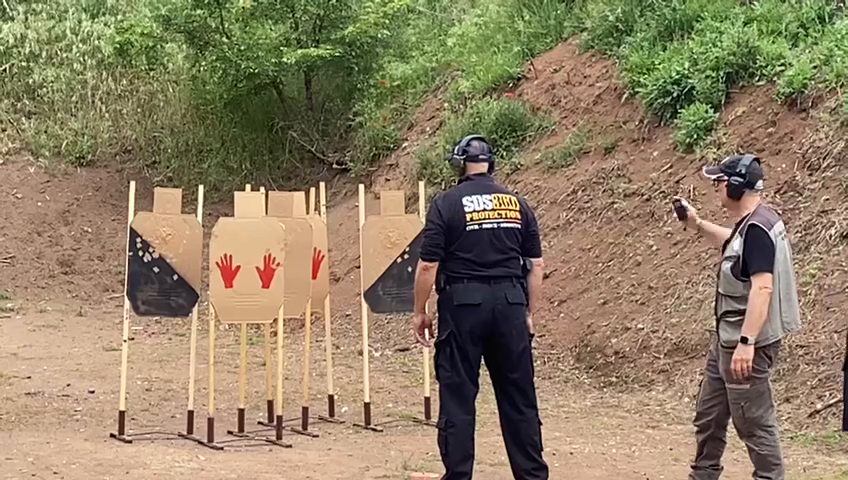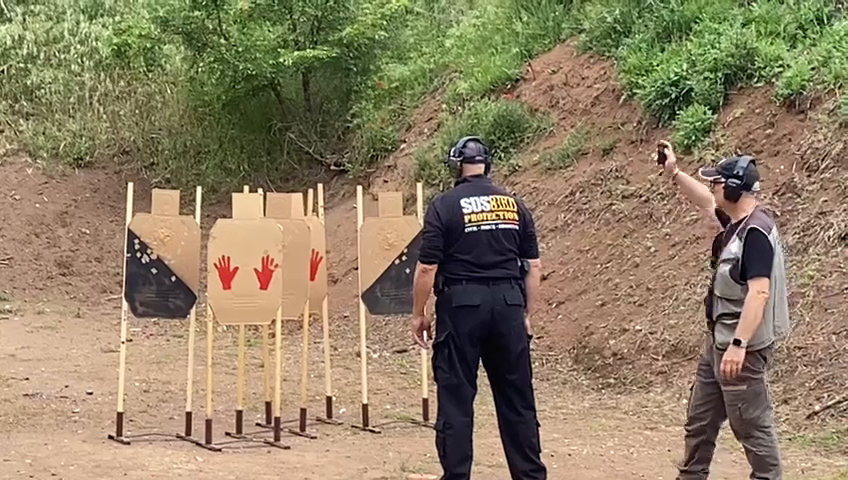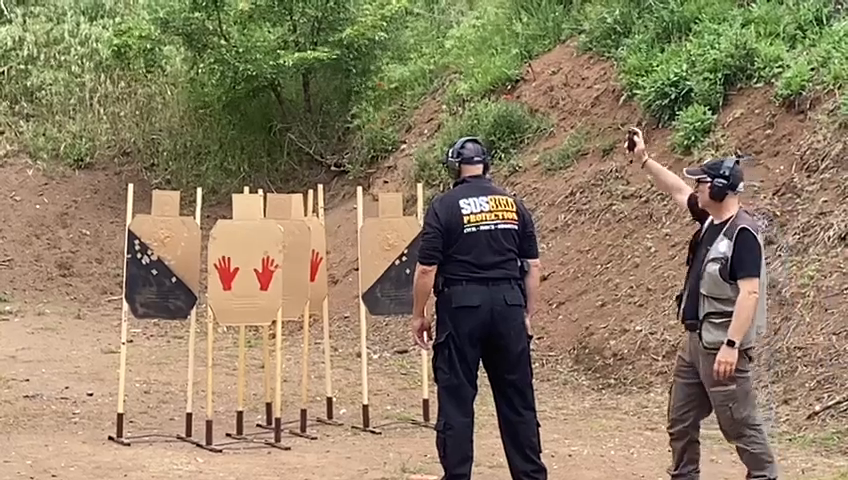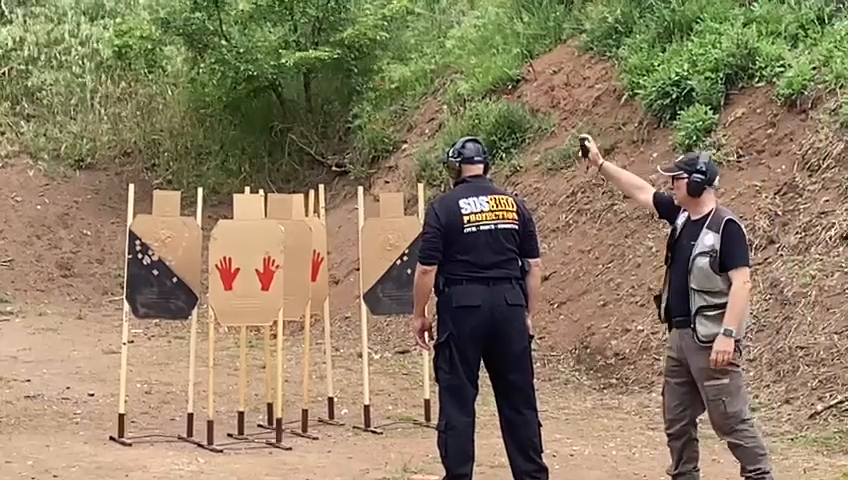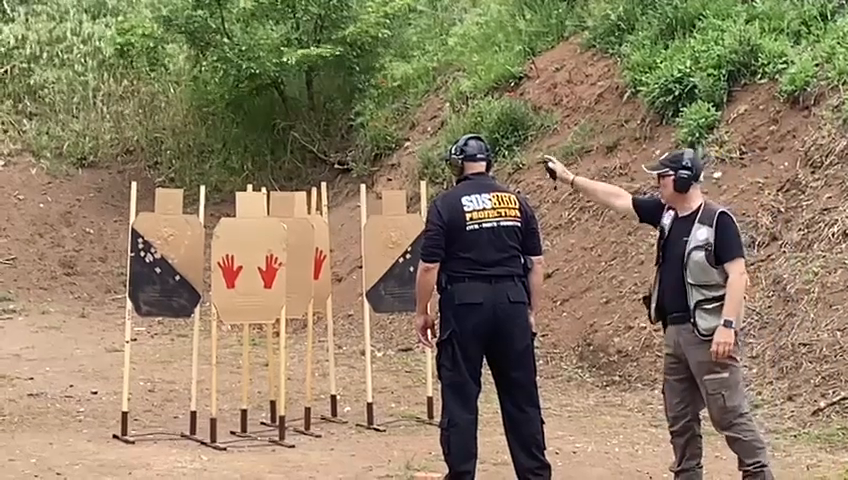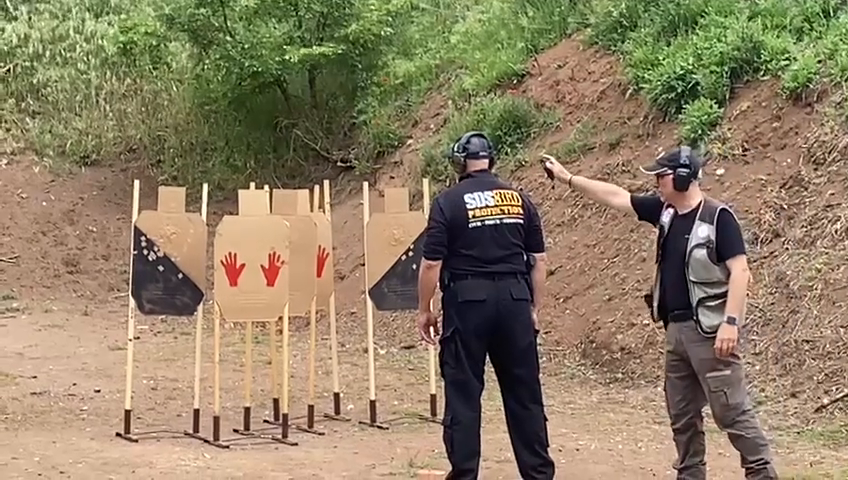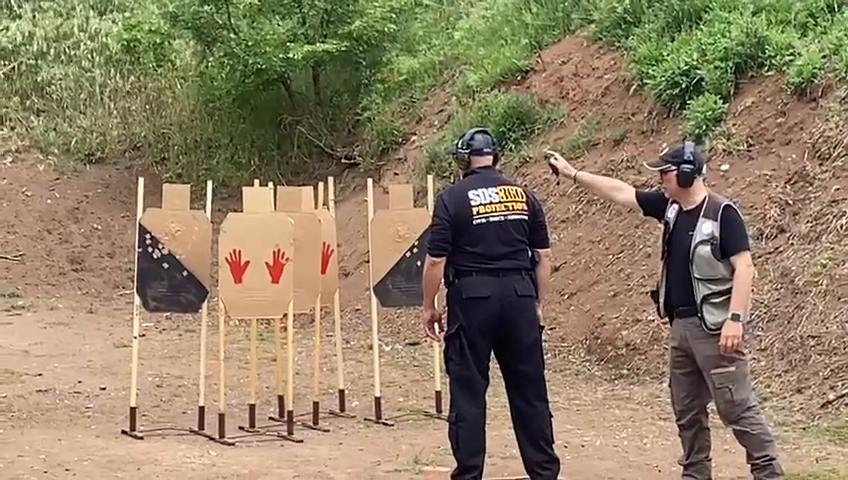
dt=0.3s
person 1, frame 1
left shoulder: (447, 202)
right shoulder: (517, 203)
left elbow: (428, 265)
right elbow: (535, 265)
left wrist: (420, 311)
right wrist: (529, 312)
left hip: (463, 304)
right hip: (509, 303)
left knee: (457, 396)
right knee: (519, 396)
person 1, frame 2
left shoulder: (445, 205)
right shoulder: (514, 204)
left elbow: (427, 267)
right elbow: (533, 266)
left wrist: (418, 314)
right wrist: (527, 313)
left hip: (461, 305)
right hip: (507, 304)
left knee: (456, 397)
right knee: (517, 397)
person 1, frame 3
left shoulder: (444, 205)
right shoulder: (514, 204)
left elbow: (426, 268)
right elbow: (532, 266)
left wrist: (419, 315)
right wrist: (527, 313)
left hip: (461, 306)
right hip: (507, 305)
left knee: (456, 398)
right knee: (517, 398)
person 1, frame 4
left shoulder: (443, 206)
right shoulder: (514, 204)
left elbow: (426, 269)
right elbow: (533, 266)
left wrist: (419, 315)
right wrist: (528, 313)
left hip: (462, 306)
right hip: (508, 305)
left knee: (457, 398)
right knee: (518, 397)
person 1, frame 5
left shoulder: (446, 203)
right shoulder: (517, 202)
left elbow: (429, 266)
right elbow: (536, 263)
left wrist: (422, 312)
right wrist: (531, 309)
left hip: (464, 303)
right hip: (511, 301)
left knee: (460, 395)
right knee: (521, 394)
person 1, frame 6
left shoulder: (448, 201)
right shoulder: (520, 199)
left elbow: (431, 264)
right elbow: (538, 259)
left wrist: (424, 309)
right wrist: (533, 307)
left hip: (467, 300)
right hip: (514, 299)
left knee: (463, 393)
right knee: (524, 393)
person 1, frame 7
left shoulder: (452, 197)
right shoulder: (524, 195)
left elbow: (435, 260)
right elbow: (543, 255)
left wrist: (429, 306)
right wrist: (538, 302)
left hip: (472, 297)
right hip: (519, 295)
left knee: (468, 389)
right knee: (529, 388)
person 2, frame 1
left shoulder: (758, 228)
right shoulder: (749, 222)
left elbow: (763, 288)
left wrist: (747, 342)
right wrist: (699, 225)
left hip: (747, 342)
right hip: (728, 337)
left knee: (753, 421)
right knee: (708, 413)
person 2, frame 2
left shoulder: (756, 232)
right shoulder: (737, 220)
left elbow: (759, 293)
right elbow: (708, 204)
left wrist: (738, 344)
right wrist: (675, 173)
left hip: (741, 344)
right hip: (718, 339)
left knee: (750, 423)
right knee: (700, 418)
person 2, frame 3
left shoulder: (743, 233)
right shoulder: (712, 218)
left elbow: (750, 293)
right elbow: (678, 191)
left wrist: (731, 345)
right wrist: (644, 160)
left hip: (722, 344)
right hip: (696, 340)
left knee: (740, 425)
right knee: (681, 420)
person 2, frame 4
left shoulder: (726, 226)
right shoulder: (682, 215)
left elbow: (741, 283)
right elbow: (640, 191)
left wrist: (727, 335)
right wrist: (599, 161)
left hip: (711, 339)
right hip: (679, 336)
left knee: (732, 420)
right knee: (677, 420)
person 2, frame 5
left shoulder: (718, 219)
right shoulder: (666, 213)
left elbow: (738, 274)
right elbow: (618, 198)
left wrist: (727, 325)
right wrist: (571, 178)
left hip: (707, 334)
right hip: (674, 332)
left knee: (729, 414)
right knee: (679, 417)
person 2, frame 6
left shoulder: (718, 216)
right shoulder: (665, 211)
left elbow: (740, 271)
right elbow: (615, 196)
left wrist: (731, 322)
right wrist: (568, 178)
left hip: (710, 331)
right hip: (676, 329)
left knee: (732, 411)
right knee: (682, 414)
person 2, frame 7
left shoulder: (722, 212)
right shoulder: (670, 207)
left elbow: (745, 267)
right elbow: (620, 191)
left wrist: (735, 318)
right wrist: (573, 173)
left hip: (713, 327)
right hip: (681, 325)
left knee: (737, 407)
right knee: (686, 410)
